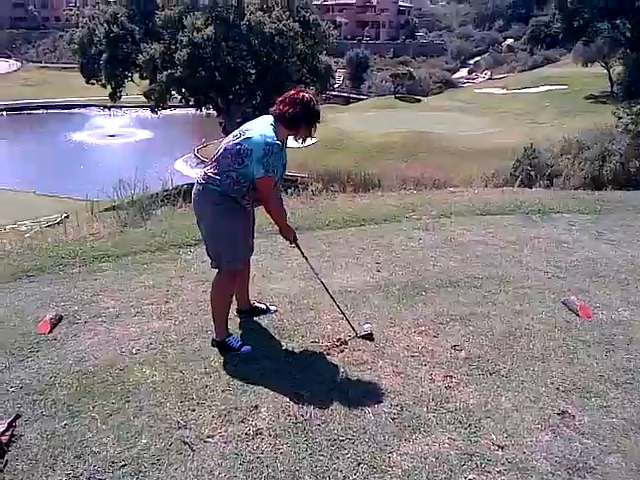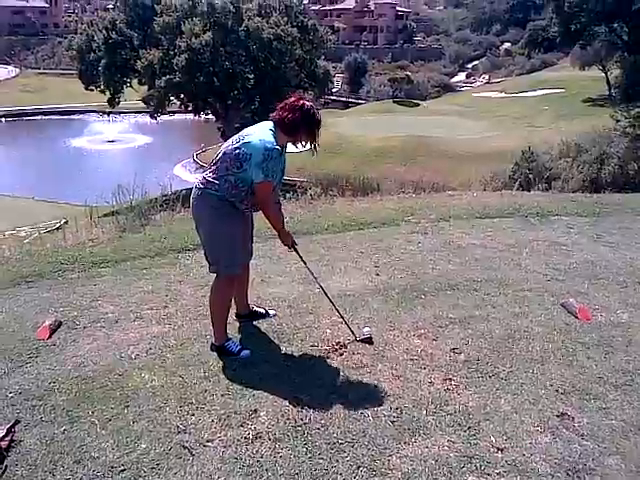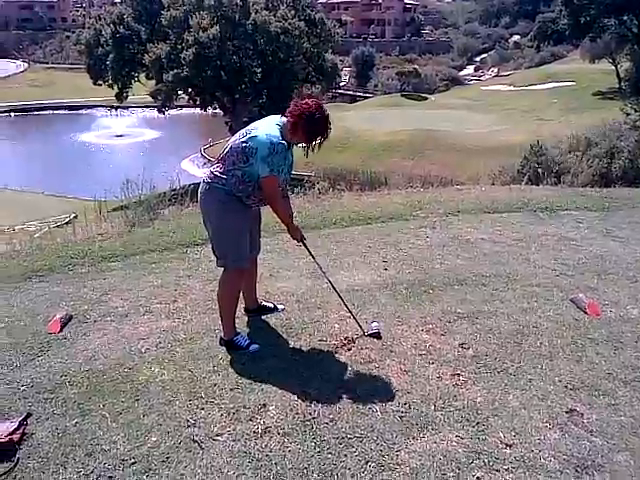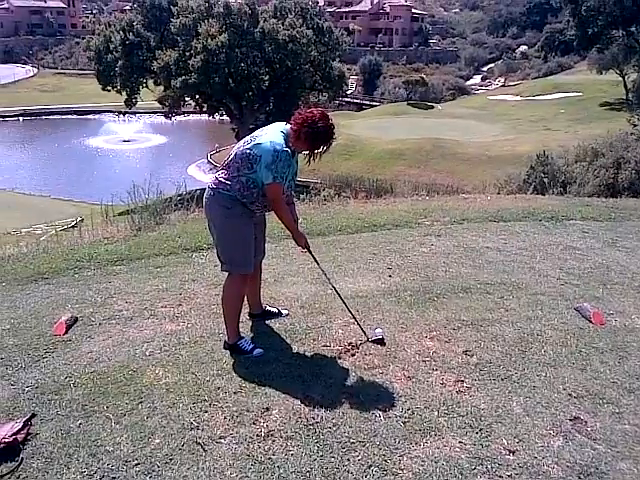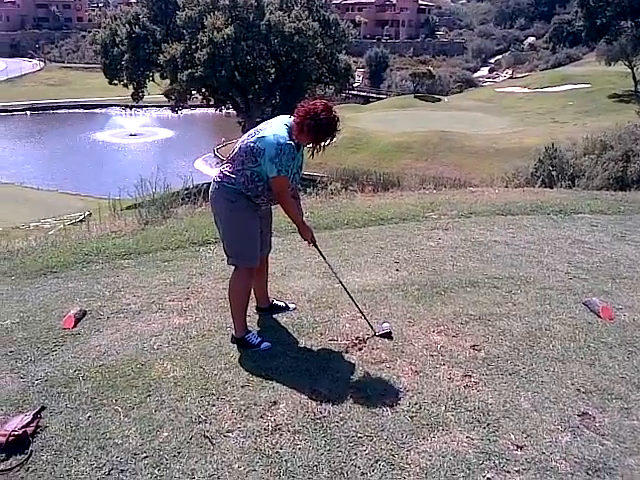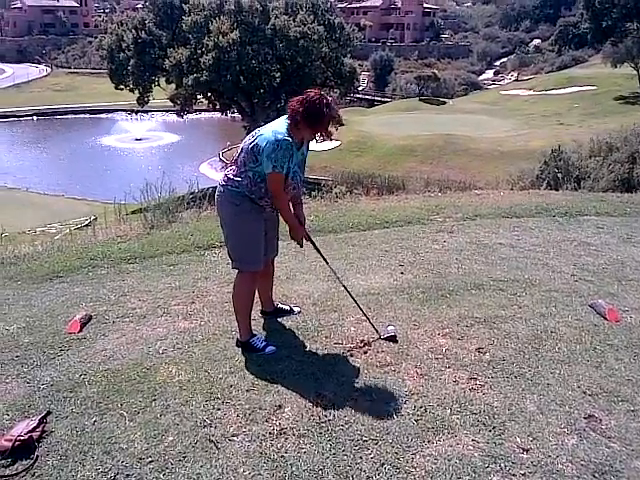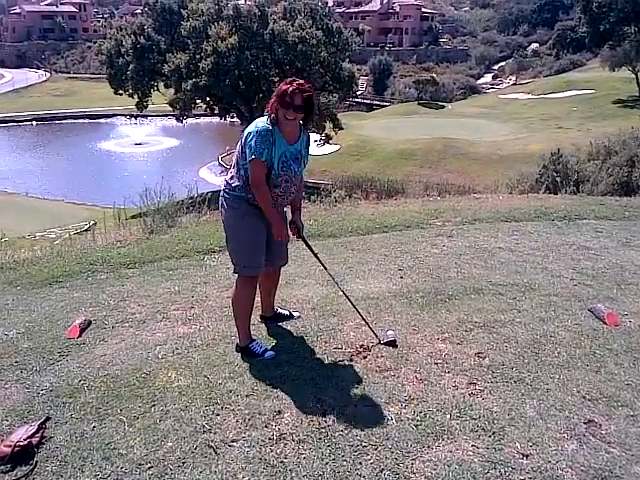
dt=0.3s
person 1, frame 1
left shoulder: (272, 126)
right shoulder: (266, 143)
left elbow: (271, 183)
right elbow: (266, 195)
left wrist: (281, 208)
right wrist: (284, 227)
left hip: (236, 198)
right hip: (216, 200)
left knee: (243, 256)
right knee: (229, 267)
left ankle: (245, 305)
right ankle: (221, 336)
person 1, frame 2
left shoulder: (271, 132)
right shoulder: (265, 148)
left elbow: (270, 187)
right elbow: (264, 200)
left wrist: (279, 214)
right wrist: (282, 232)
left hip: (235, 203)
right hip: (215, 205)
left knee: (242, 260)
right knee: (228, 272)
left ankle: (243, 310)
right ankle: (220, 340)
person 1, frame 3
left shoulder: (280, 127)
right shoulder: (271, 143)
left elbow: (279, 182)
right elbow: (272, 194)
left wrist: (288, 207)
right wrist: (291, 226)
left hip: (243, 197)
right hip: (222, 199)
left knee: (250, 254)
right knee: (235, 266)
left ankle: (252, 304)
right ankle: (228, 334)
person 1, frame 4
left shoulder: (286, 133)
right shoulder: (276, 151)
left elbow: (284, 187)
right elbow: (276, 201)
left wrist: (293, 212)
right wrist: (296, 233)
left hip: (249, 203)
right hip: (227, 205)
left knee: (254, 260)
right knee: (240, 271)
left ankle: (256, 309)
right ankle: (233, 338)
person 1, frame 5
left shoulder: (291, 127)
right shoulder: (280, 144)
left elbow: (290, 179)
right elbow: (281, 194)
left wrist: (298, 206)
right wrist: (302, 226)
left hip: (255, 197)
right hip: (233, 198)
left knee: (261, 254)
right knee: (246, 265)
left ankle: (264, 303)
right ankle: (240, 333)
person 1, frame 6
left shoulder: (298, 135)
right shoulder: (279, 141)
left elbow: (294, 178)
right elbow: (277, 191)
left wrist: (299, 211)
right wrist: (294, 226)
left hip: (262, 202)
right hip: (239, 202)
left knee: (267, 258)
right knee: (250, 268)
left ankle: (268, 307)
right ankle: (245, 336)
person 1, frame 7
left shoulder: (302, 135)
right shoulder: (261, 132)
left elbow: (297, 177)
right elbow: (257, 183)
left wrist: (296, 214)
right wrist: (276, 222)
left hip: (272, 207)
right hip: (242, 206)
left knee: (274, 264)
right knee: (249, 273)
left ankle: (268, 312)
right ankle: (244, 341)
